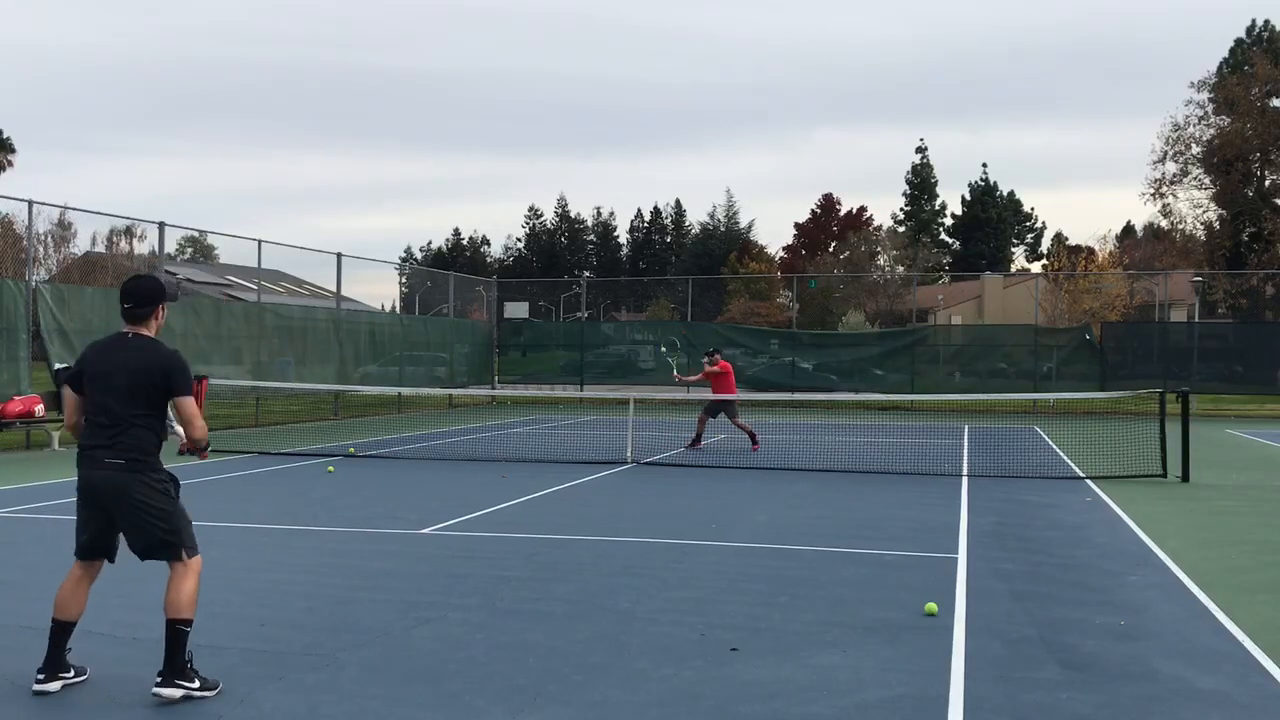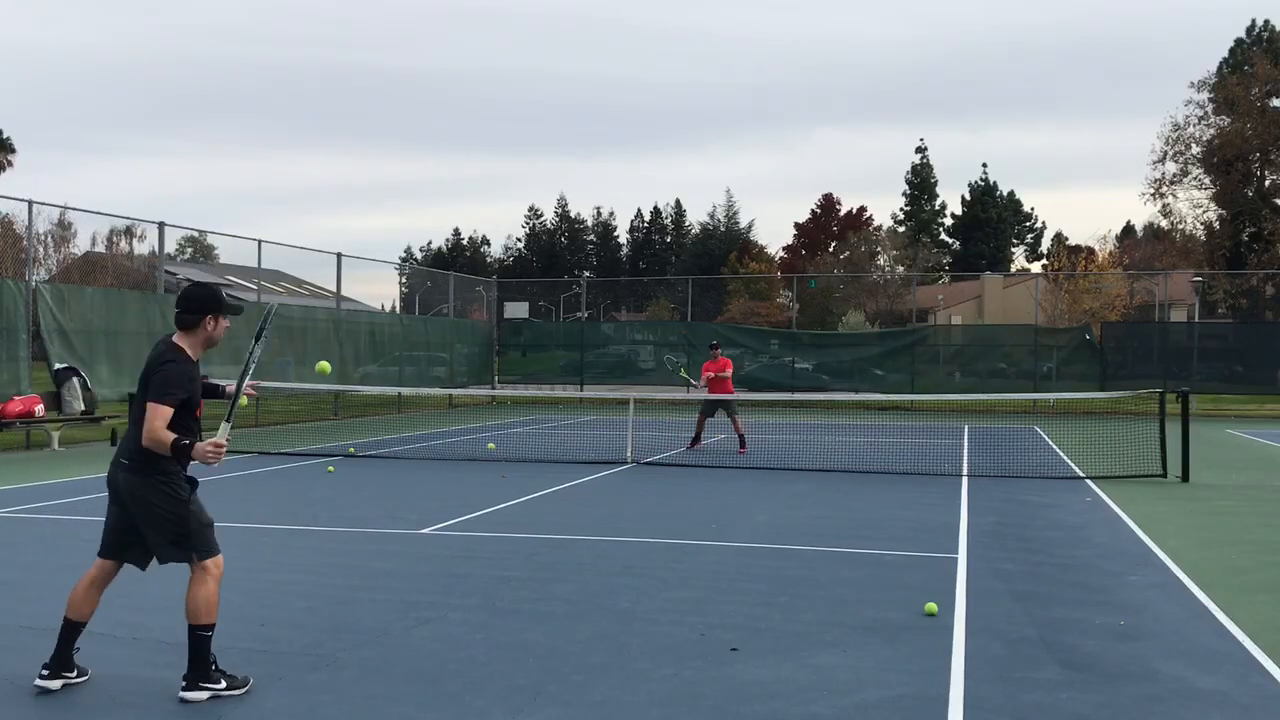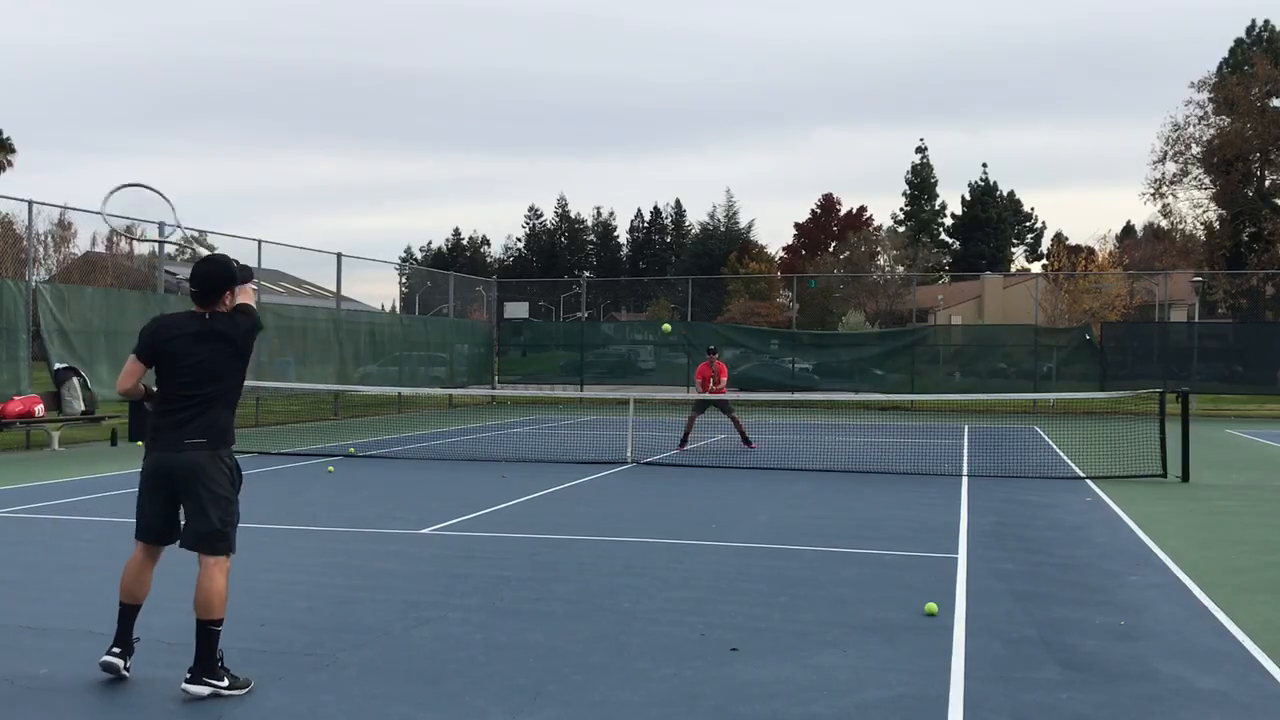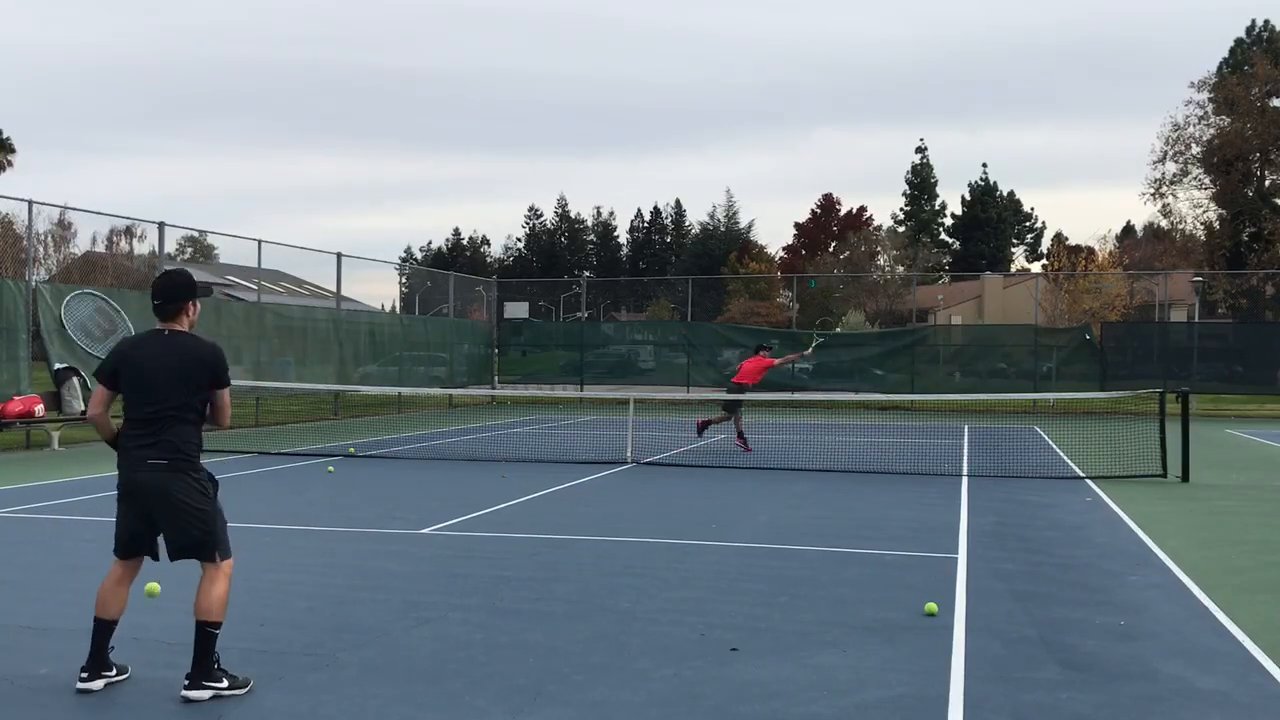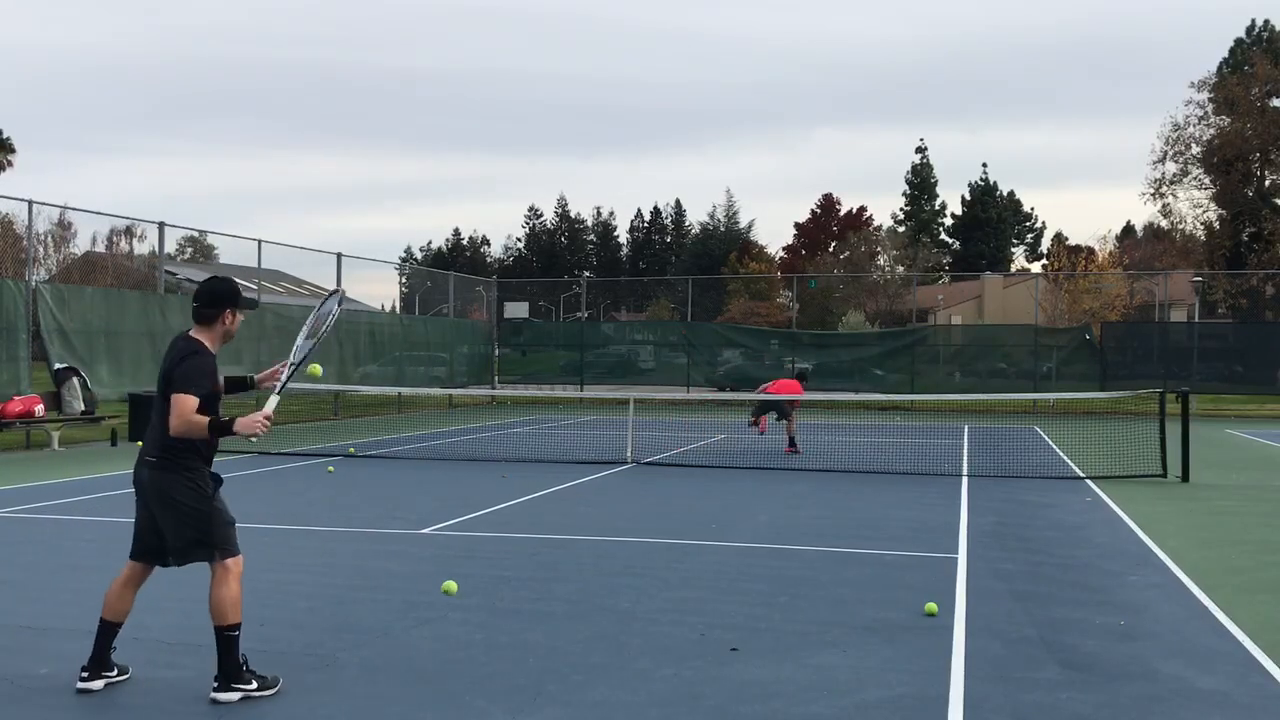
dt=0.4s
person 1, frame 1
left shoulder: (91, 353)
right shoulder: (166, 359)
left elbow: (72, 420)
right elbow: (196, 429)
right wrist: (203, 445)
left hip: (91, 472)
right hip: (136, 475)
left knee: (85, 566)
right knee: (187, 563)
left ankle: (52, 667)
right ankle: (176, 672)
person 1, frame 2
left shoulder: (172, 349)
right shoulder: (175, 370)
right elbow: (153, 436)
left wrist: (223, 390)
right wrist: (196, 448)
left hip: (126, 474)
right hip: (153, 479)
left knee: (103, 567)
right knee: (208, 565)
left ankle: (58, 664)
right ankle: (201, 675)
person 1, frame 3
left shoulder: (160, 327)
right shoulder: (242, 325)
left elbow: (125, 387)
right elbow: (248, 296)
right wrist: (245, 283)
left hip: (161, 454)
right hip: (209, 458)
left knee: (147, 548)
right knee: (214, 560)
left ankle: (120, 646)
right ankle: (205, 670)
person 1, frame 4
left shoulder: (125, 349)
right shoulder: (206, 353)
left elbow: (96, 414)
right elbow: (222, 413)
left hip: (133, 472)
right hip: (177, 473)
left knee: (125, 564)
right knee: (220, 565)
left ankle: (95, 665)
right ankle: (203, 674)
person 1, frame 5
left shoulder: (188, 344)
right shoulder: (196, 361)
right elbow: (180, 425)
left wrist: (253, 381)
right wrist: (232, 426)
left hip: (152, 471)
right hip: (180, 476)
left knee: (137, 567)
right knee: (228, 564)
left ankle: (97, 665)
right ankle: (231, 676)
